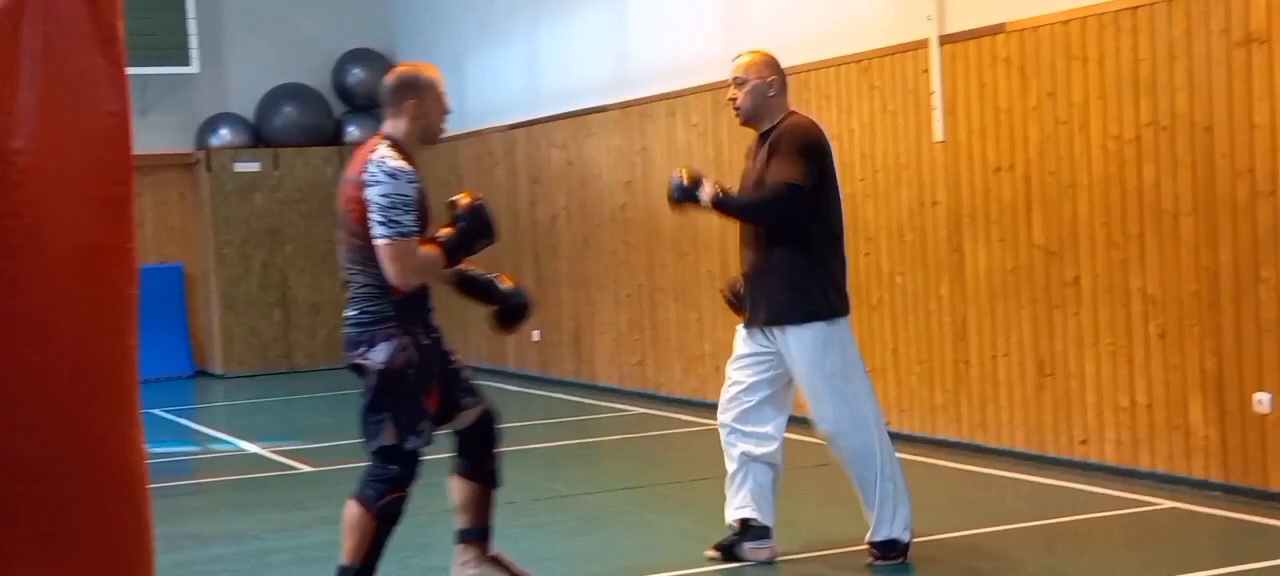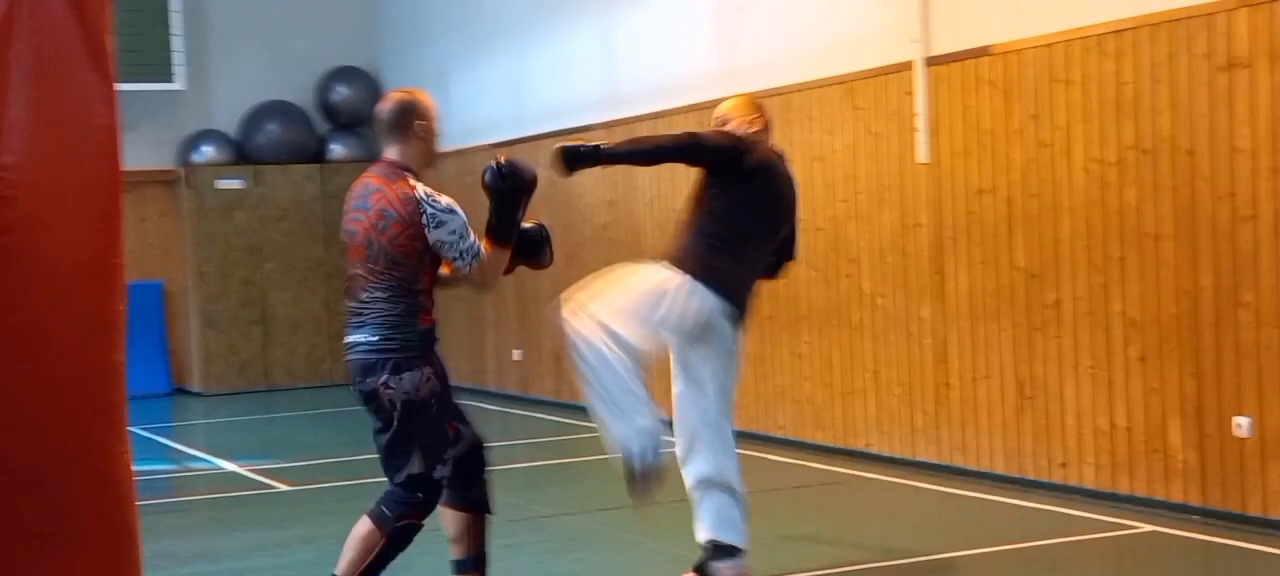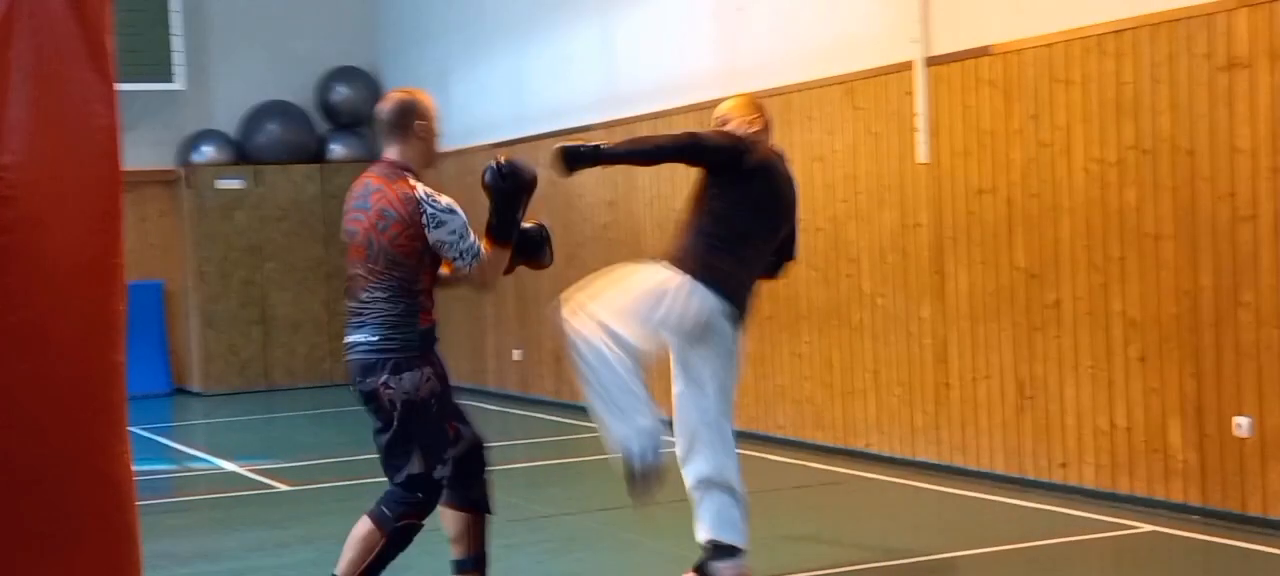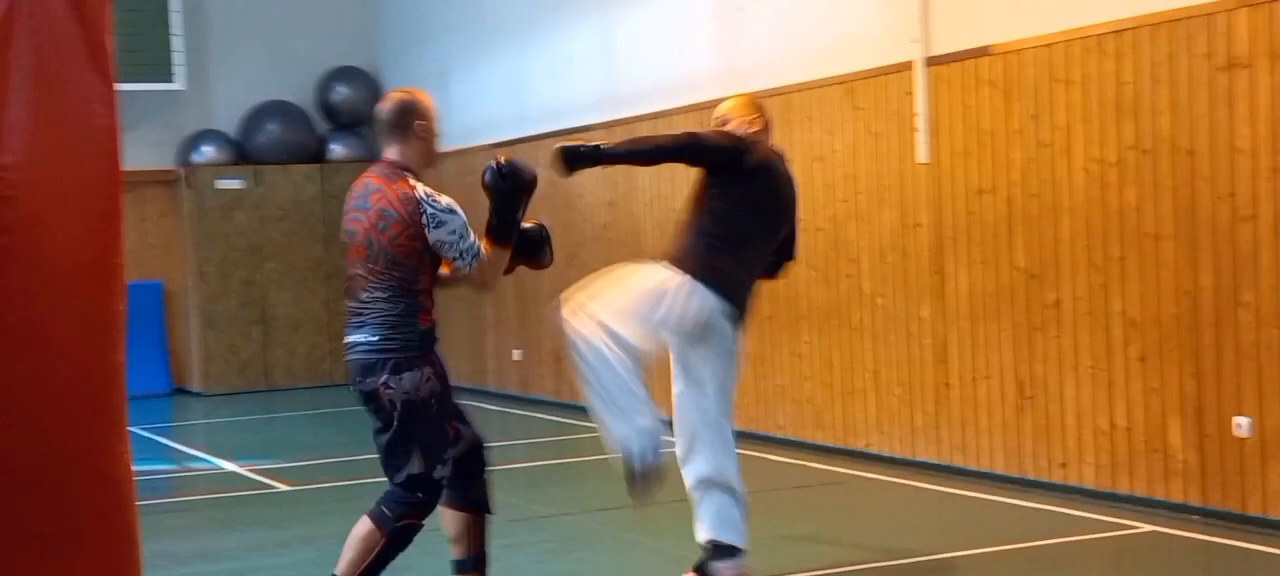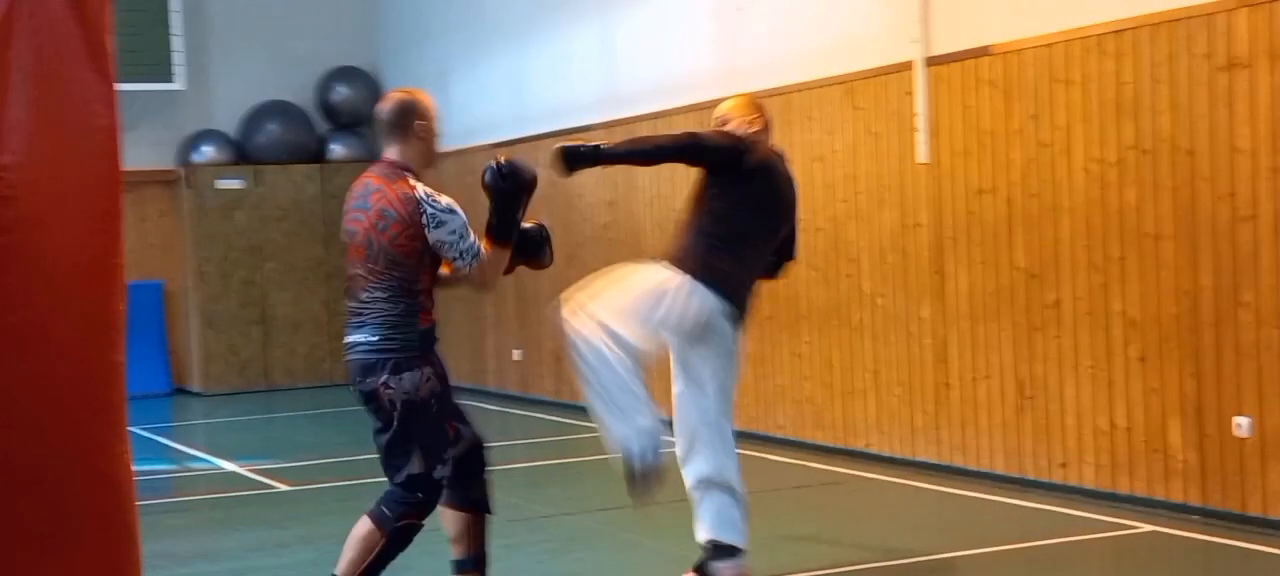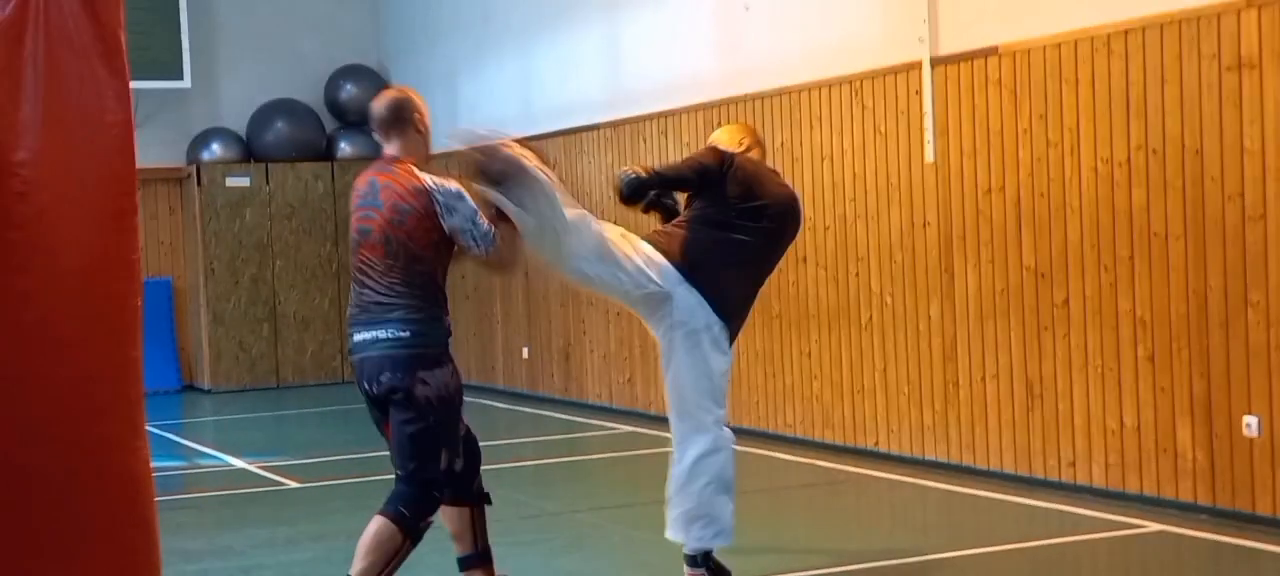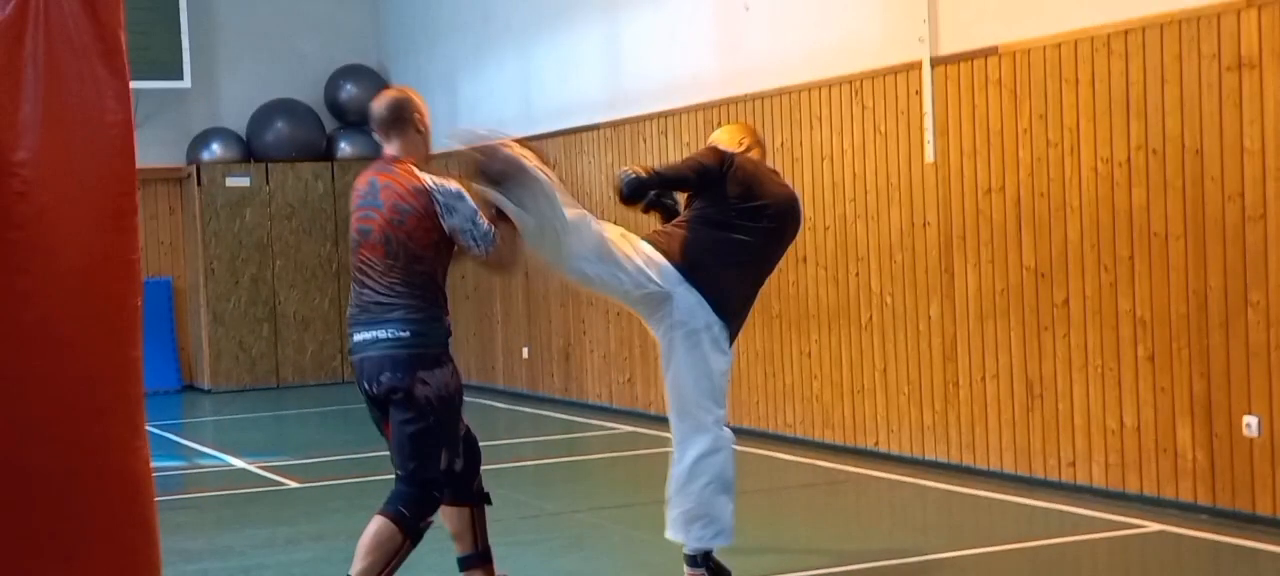
dt=0.5s
person 1, frame 1
left shoulder: (382, 161)
right shoulder: (390, 170)
right elbow: (403, 270)
left wrist: (473, 280)
right wrist: (460, 240)
left hip: (409, 330)
right hip: (387, 336)
left knee: (476, 424)
right knee: (394, 465)
person 1, frame 2
left shoulder: (362, 190)
right shoulder: (429, 204)
right elbow: (483, 274)
left wrist: (505, 250)
right wrist: (507, 213)
left hip: (371, 350)
right hip: (400, 360)
left knee: (463, 456)
right knee: (415, 490)
person 1, frame 3
left shoulder: (363, 190)
right shoulder: (428, 205)
right elbow: (483, 275)
left wrist: (505, 251)
right wrist: (507, 212)
left hip: (370, 351)
right hip: (400, 360)
left knee: (462, 456)
right knee: (414, 490)
person 1, frame 4
left shoulder: (362, 190)
right shoulder: (428, 204)
right elbow: (483, 275)
left wrist: (503, 251)
right wrist: (507, 212)
left hip: (368, 350)
right hip: (401, 359)
left knee: (462, 456)
right knee: (414, 490)
person 1, frame 5
left shoulder: (363, 189)
right shoulder: (429, 204)
right elbow: (483, 275)
left wrist: (504, 250)
right wrist: (507, 211)
left hip: (368, 351)
right hip: (401, 358)
left knee: (461, 457)
right knee: (414, 491)
person 1, frame 6
left shoulder: (364, 186)
right shoulder: (438, 192)
right elbow: (499, 255)
left hip: (369, 349)
right hip: (413, 352)
left knee: (459, 457)
right knee: (419, 488)
person 1, frame 7
left shoulder: (364, 186)
right shoulder: (438, 192)
right elbow: (501, 255)
left wrist: (474, 222)
left hip: (369, 350)
right hip: (414, 352)
left knee: (457, 457)
right knee: (419, 489)
person 2, frame 1
left shoulder: (798, 136)
right shoulder: (764, 144)
left elbow: (781, 206)
left wrist: (713, 196)
right wrist: (748, 278)
left hip: (807, 310)
right hip: (765, 312)
left knee: (847, 422)
right knee: (743, 417)
left ankle: (892, 532)
right ankle: (752, 528)
person 2, frame 2
left shoulder: (741, 154)
right shoulder: (781, 184)
left elbow: (671, 147)
right elbow: (774, 261)
left wrist: (591, 153)
left hip: (691, 287)
right hip: (723, 310)
left knee: (588, 314)
right knee: (706, 430)
left ankle: (640, 444)
person 2, frame 3
left shoulder: (739, 153)
right shoulder: (781, 184)
left elbow: (670, 148)
right elbow: (776, 260)
left wrist: (591, 153)
left hip: (690, 287)
right hip: (725, 309)
left knee: (588, 315)
right knee: (706, 428)
left ankle: (640, 445)
person 2, frame 4
left shoulder: (738, 153)
right shoulder: (782, 184)
left elbow: (670, 147)
right elbow: (775, 260)
left wrist: (591, 152)
left hip: (689, 287)
right hip: (725, 310)
left knee: (587, 313)
right knee: (706, 426)
left ankle: (640, 445)
person 2, frame 5
left shoulder: (738, 151)
right shoulder: (783, 184)
left elbow: (669, 147)
right elbow: (773, 262)
left wrist: (592, 153)
left hip: (687, 286)
right hip: (726, 308)
left knee: (588, 315)
right knee: (707, 424)
left ankle: (640, 445)
person 2, frame 6
left shoulder: (723, 165)
right shoulder: (788, 206)
left elbow: (639, 184)
left wrist: (637, 180)
left hip: (661, 269)
right hip: (708, 316)
left knee: (570, 233)
right knee: (702, 428)
person 2, frame 7
left shoulder: (724, 165)
right shoulder: (787, 206)
left elbow: (645, 183)
left wrist: (638, 180)
left hip: (659, 268)
right hip: (709, 316)
right knee: (703, 429)
